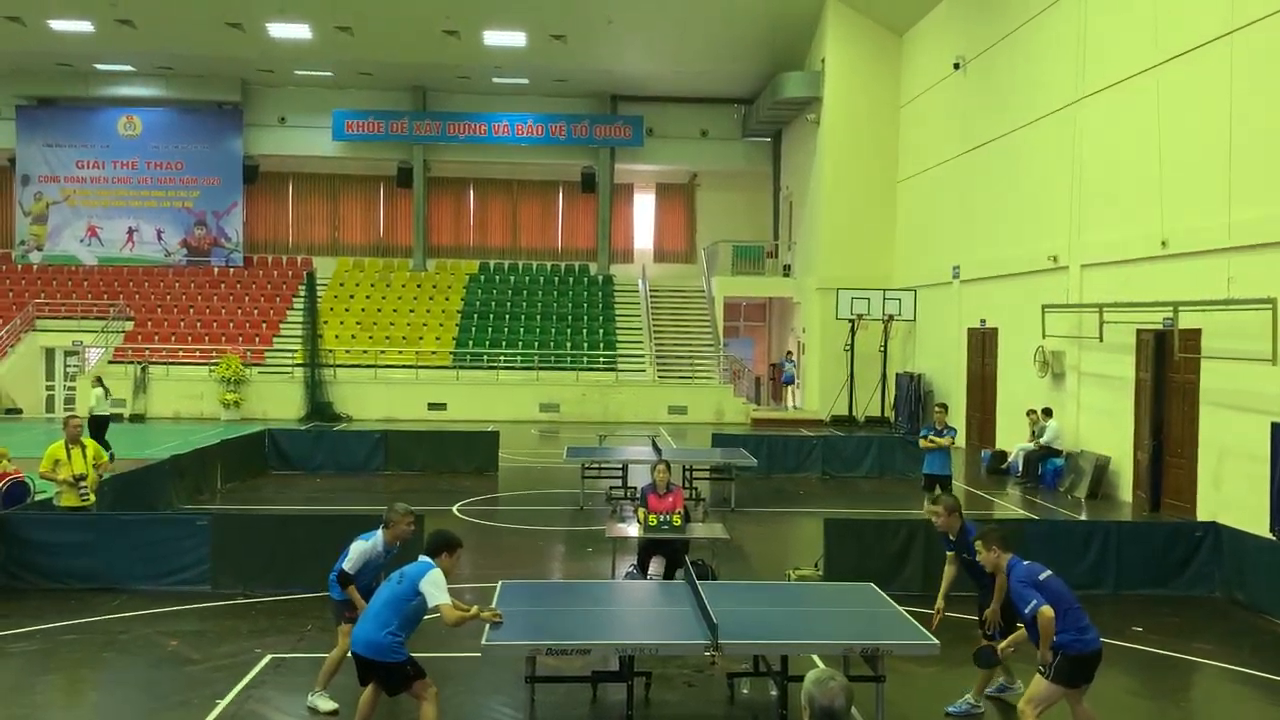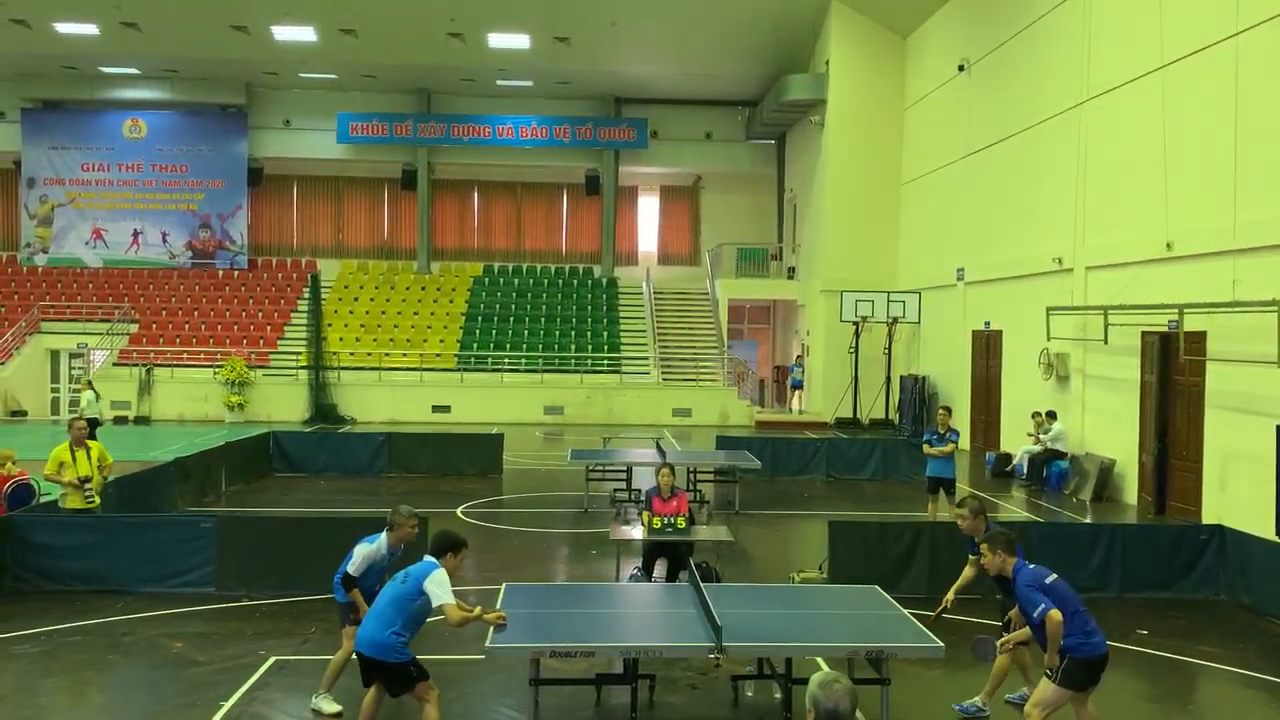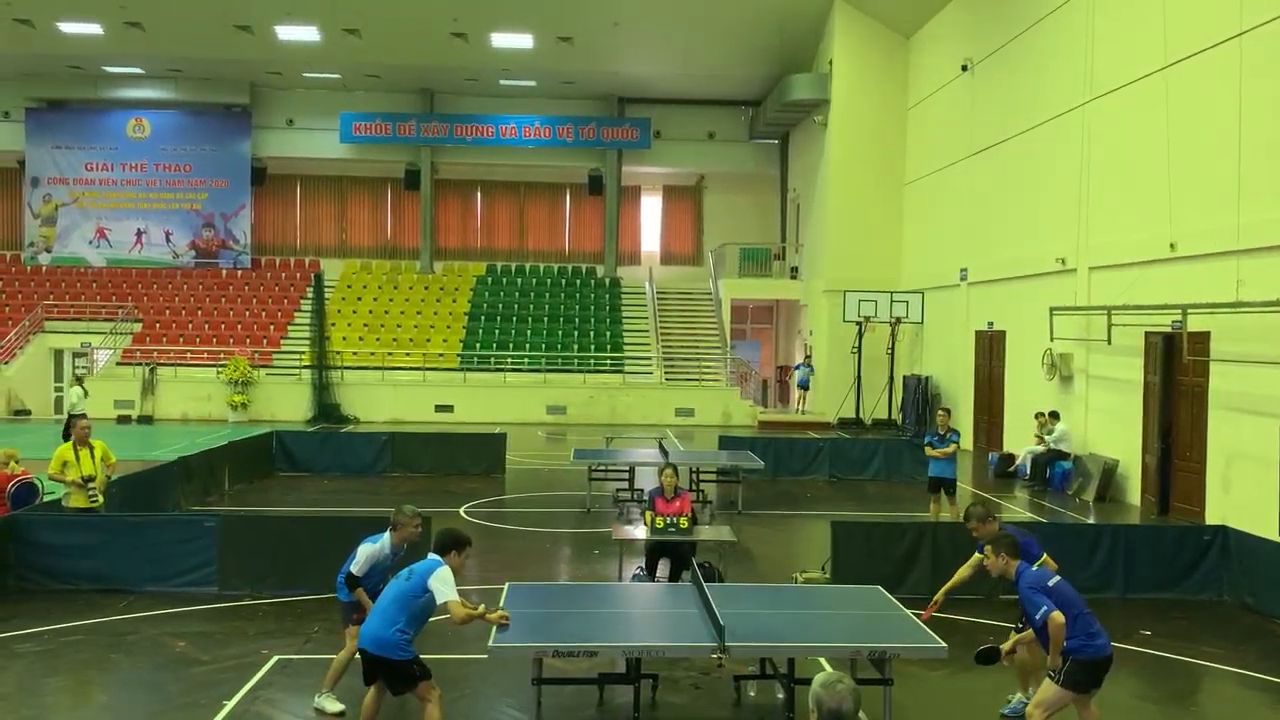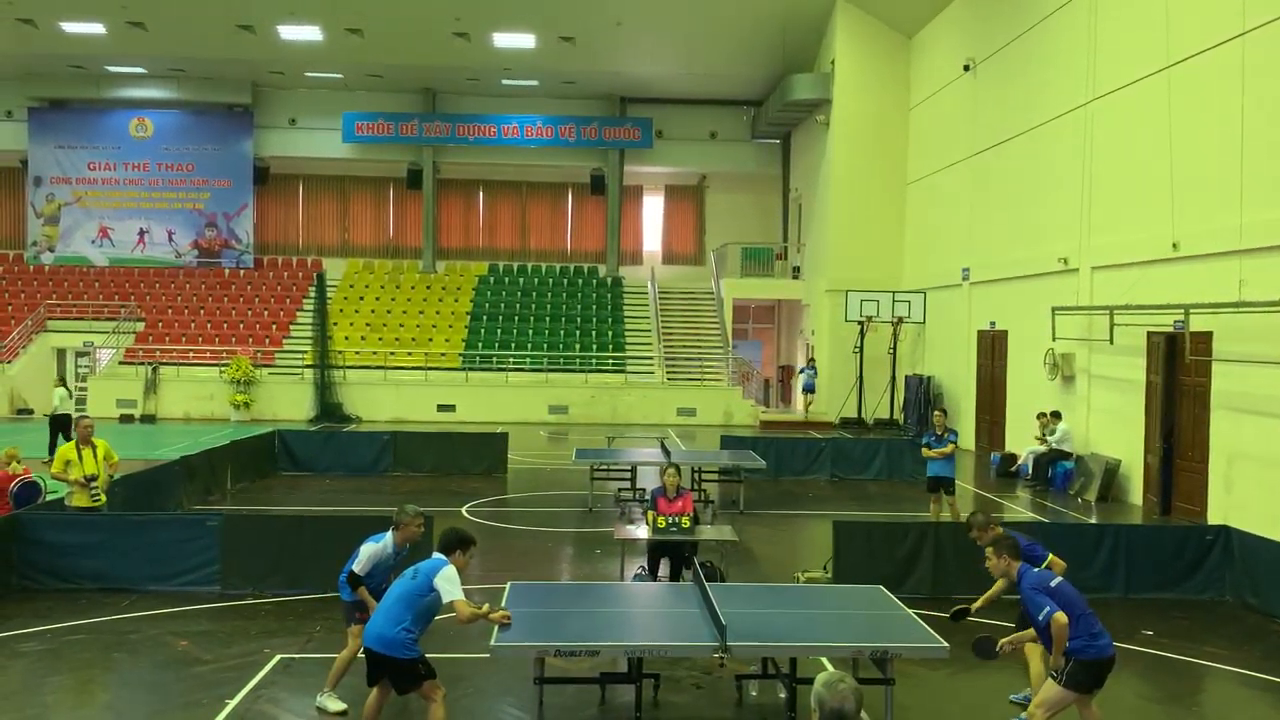
dt=0.3s
person 1, frame 1
left shoulder: (974, 539)
right shoulder: (948, 534)
left elbow: (1002, 573)
right elbow: (951, 563)
left wrist: (995, 607)
right wrist: (941, 597)
left hip: (1000, 594)
right hip: (985, 591)
left knee: (990, 644)
right knee: (990, 641)
left ankle: (975, 700)
right ankle: (1010, 682)
person 1, frame 2
right shoulder: (974, 538)
right elbow: (973, 566)
left wrist: (1019, 609)
right wrist: (954, 590)
right hip: (1009, 596)
right knee: (1015, 645)
left ankle: (982, 702)
right ankle: (1031, 690)
person 1, frame 3
left shoulder: (1018, 540)
right shoulder: (990, 540)
left elbow: (1051, 567)
right elbow: (970, 567)
right wrist: (944, 590)
left ankle: (1023, 696)
right ankle: (1037, 691)
person 1, frame 4
left shoulder: (1021, 545)
left elbow: (1060, 566)
right elbow: (1007, 579)
right wrist: (983, 600)
left knee: (1033, 651)
right knee: (1021, 643)
right ankle: (1035, 692)
person 2, frame 1
left shoulder: (393, 543)
right shoulder: (365, 545)
right elbow: (343, 578)
right wrist: (361, 606)
left hip: (366, 589)
right hip: (344, 592)
right knee: (346, 644)
right ankle: (317, 694)
person 2, frame 2
left shoulder: (397, 546)
right shoulder: (369, 547)
right elbow: (348, 580)
right wrist: (363, 608)
left hip: (371, 591)
right hip: (349, 594)
right knee: (350, 646)
right ankle: (320, 696)
person 2, frame 3
left shoulder: (400, 545)
right shoulder: (373, 547)
right elbow: (351, 580)
right wrist: (369, 607)
left hip: (374, 591)
right hip: (352, 594)
right knee: (354, 646)
right ankle: (323, 695)
person 2, frame 4
left shoulder: (403, 545)
right shoulder: (375, 547)
right elbow: (353, 579)
right wrist: (372, 605)
left hip: (377, 590)
right hip: (355, 592)
right knee: (356, 644)
right ankle: (326, 694)
person 3, frame 1
left shoulder: (413, 569)
right shoulder: (431, 573)
left elbow: (444, 601)
right elbow: (451, 618)
left wrist: (480, 614)
right wrist: (472, 615)
left hip: (359, 642)
right hip: (384, 647)
left knee: (376, 684)
right knee: (428, 695)
person 3, frame 2
left shoulder: (418, 569)
right shoulder: (435, 572)
left elbow: (449, 602)
right elbow: (454, 619)
left wrist: (485, 617)
right wrist: (476, 616)
left hip: (364, 642)
right hip: (388, 647)
left knee: (379, 687)
right knee: (430, 697)
person 3, frame 3
left shoulder: (421, 567)
right shoulder: (440, 570)
left elbow: (454, 601)
right elbow: (458, 616)
left wrist: (488, 617)
right wrist: (479, 613)
left hip: (367, 639)
right hip: (391, 644)
left knee: (379, 686)
right knee: (431, 697)
person 3, frame 4
left shoulder: (425, 566)
right shoulder: (445, 569)
left elbow: (459, 602)
right elbow: (464, 615)
left wrist: (490, 617)
right wrist: (484, 613)
left hip: (372, 638)
right hip: (397, 643)
left knee: (382, 688)
right knee: (436, 696)
person 4, frame 1
left shoulder: (1018, 579)
right shoulder: (1028, 568)
left elbow: (1047, 615)
left wrist: (1044, 652)
right wrist: (1011, 641)
left hip: (1070, 650)
right hip: (1089, 645)
right knee: (1076, 701)
person 4, frame 2
left shoulder: (1024, 583)
right shoulder: (1033, 571)
left elbow: (1055, 619)
left wrist: (1051, 656)
right wrist: (1012, 638)
left hip: (1078, 654)
right hip: (1095, 649)
right knee: (1080, 702)
person 4, frame 3
left shoulder: (1026, 585)
right shoulder: (1037, 573)
left elbow: (1057, 621)
left wrist: (1054, 657)
right wrist: (1016, 641)
left hip: (1082, 656)
right hip: (1098, 651)
right knee: (1082, 703)
person 4, frame 4
left shoulder: (1029, 585)
right shoulder: (1037, 575)
left elbow: (1060, 621)
left wrist: (1057, 657)
right wrist: (1014, 639)
left hip: (1084, 656)
right hip: (1101, 651)
right knee: (1083, 703)
